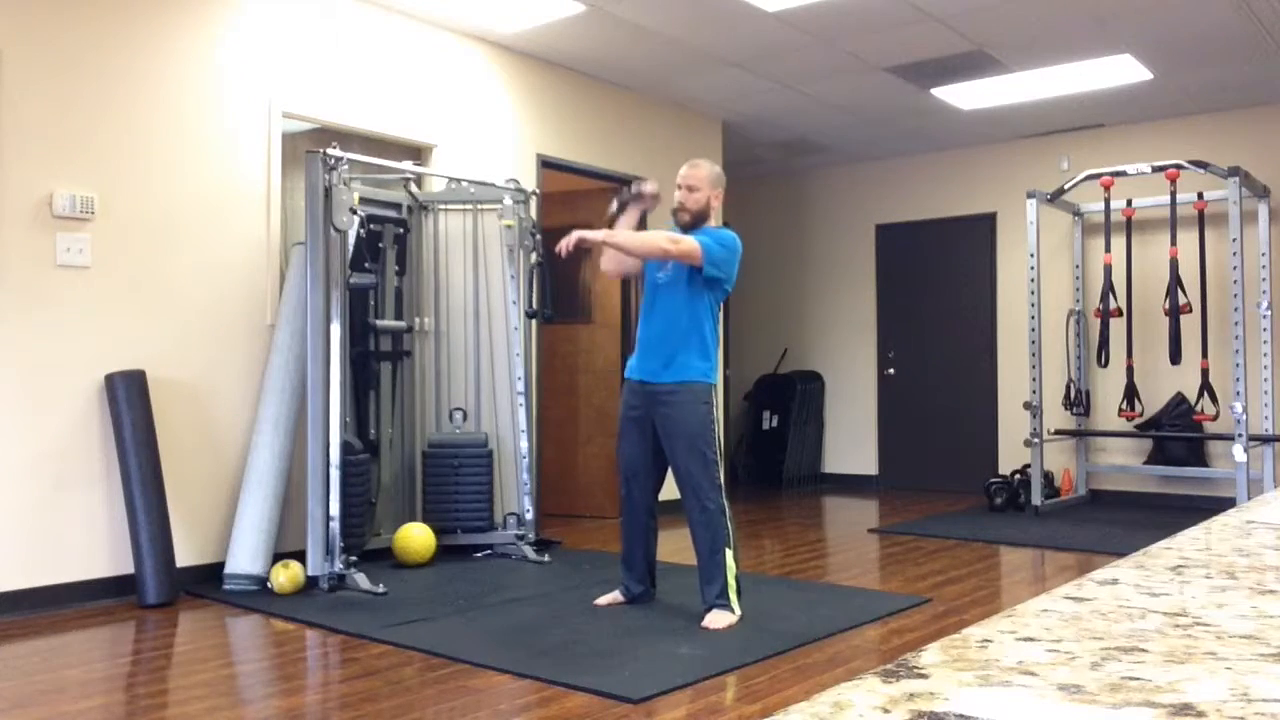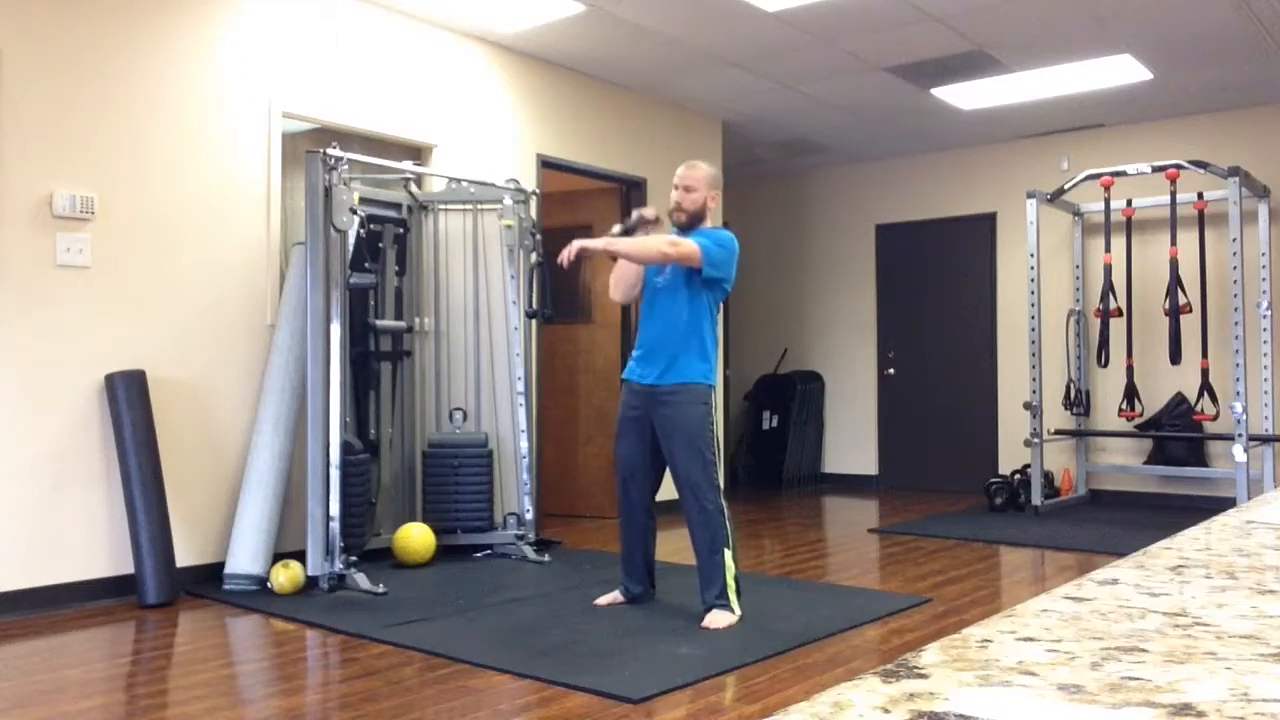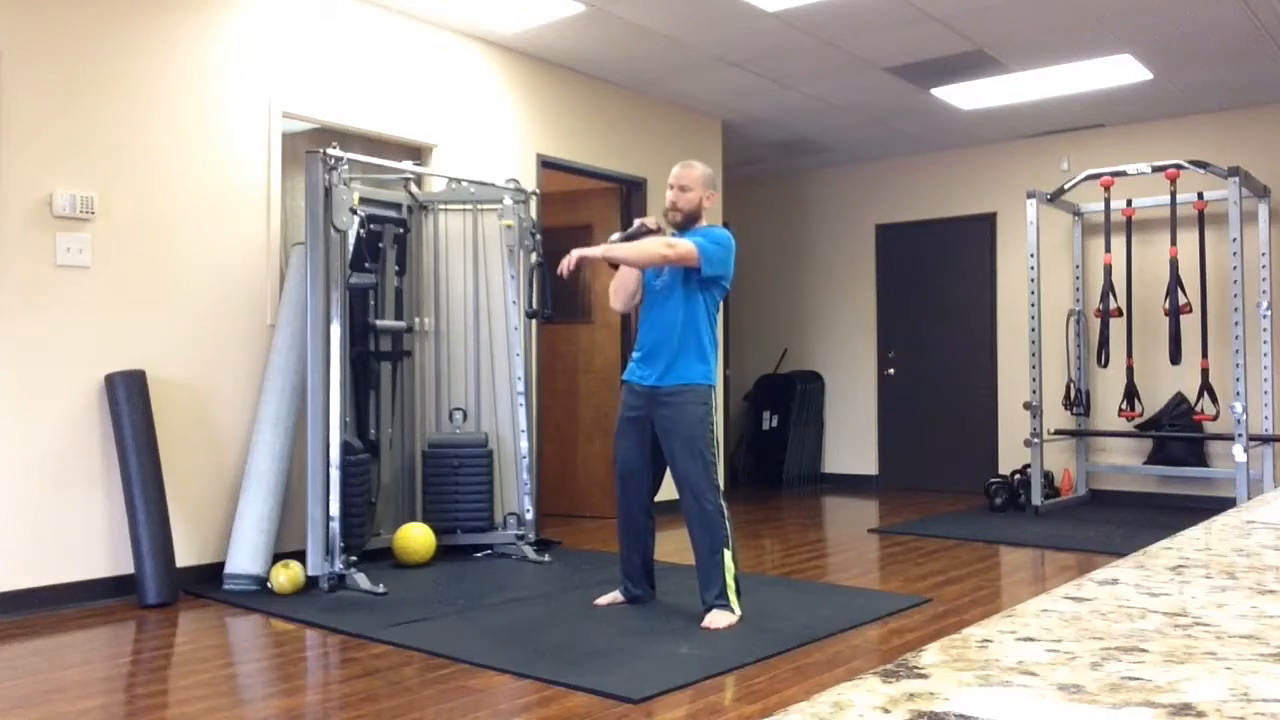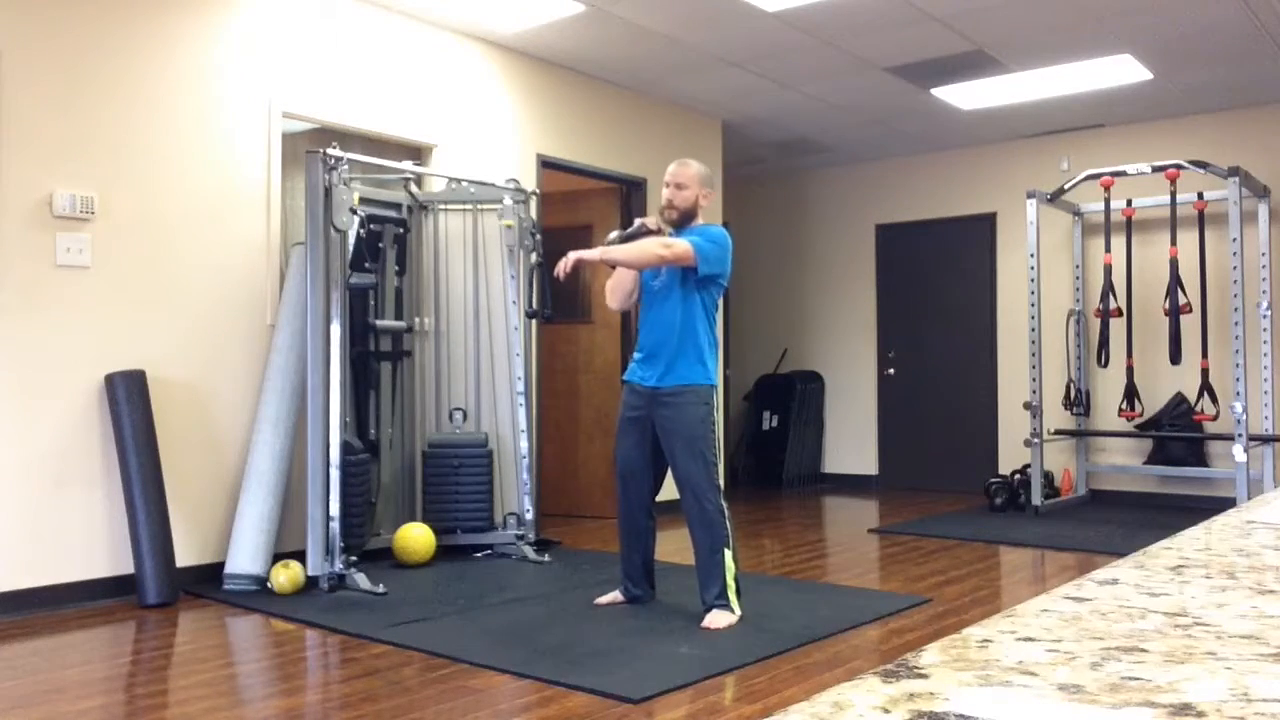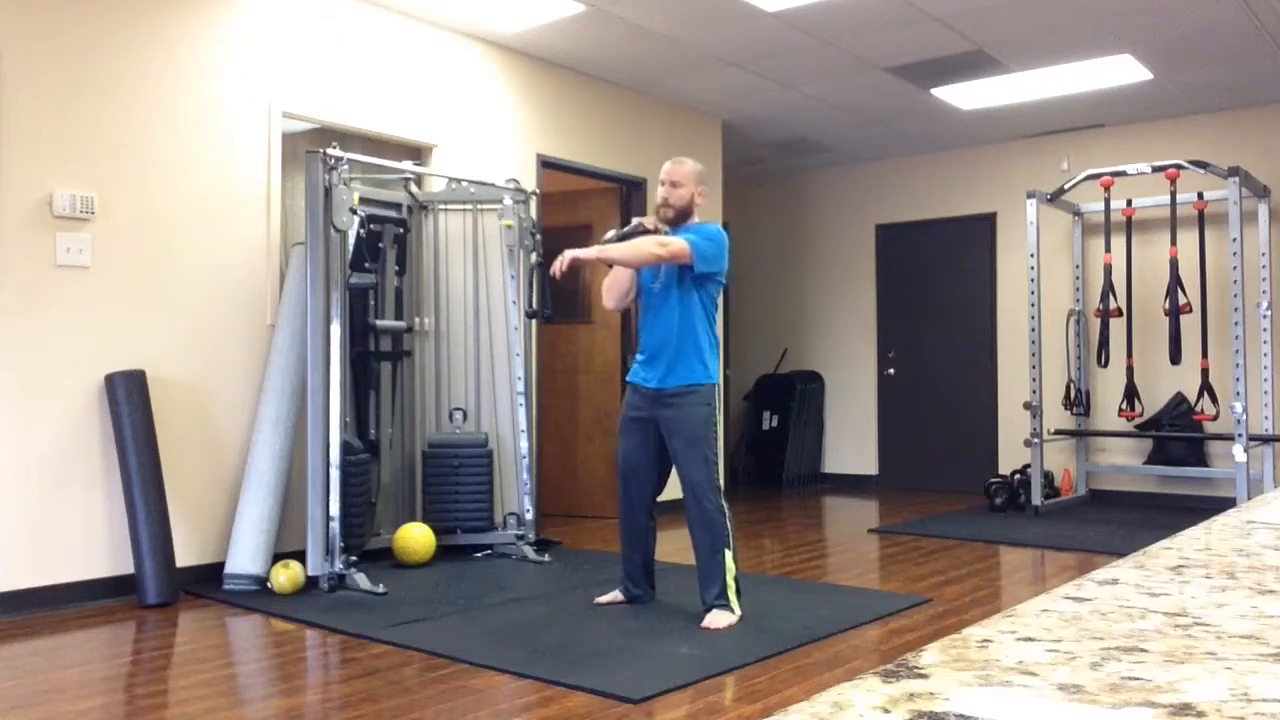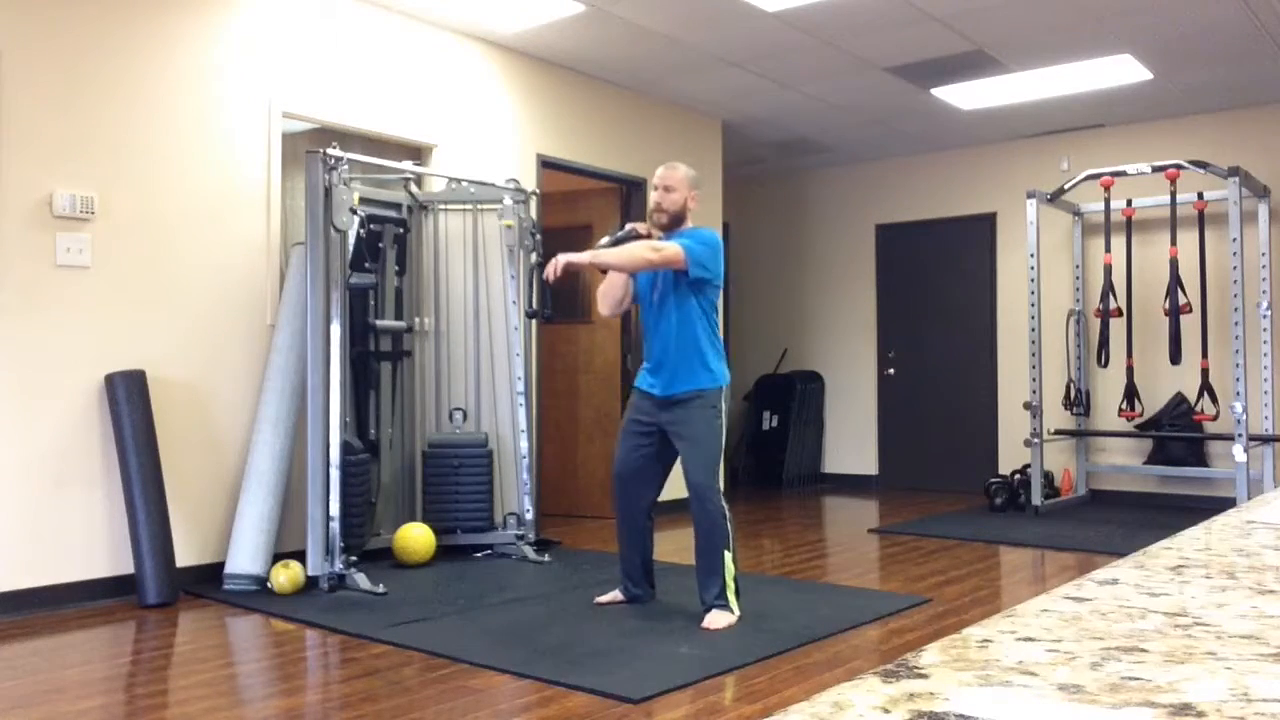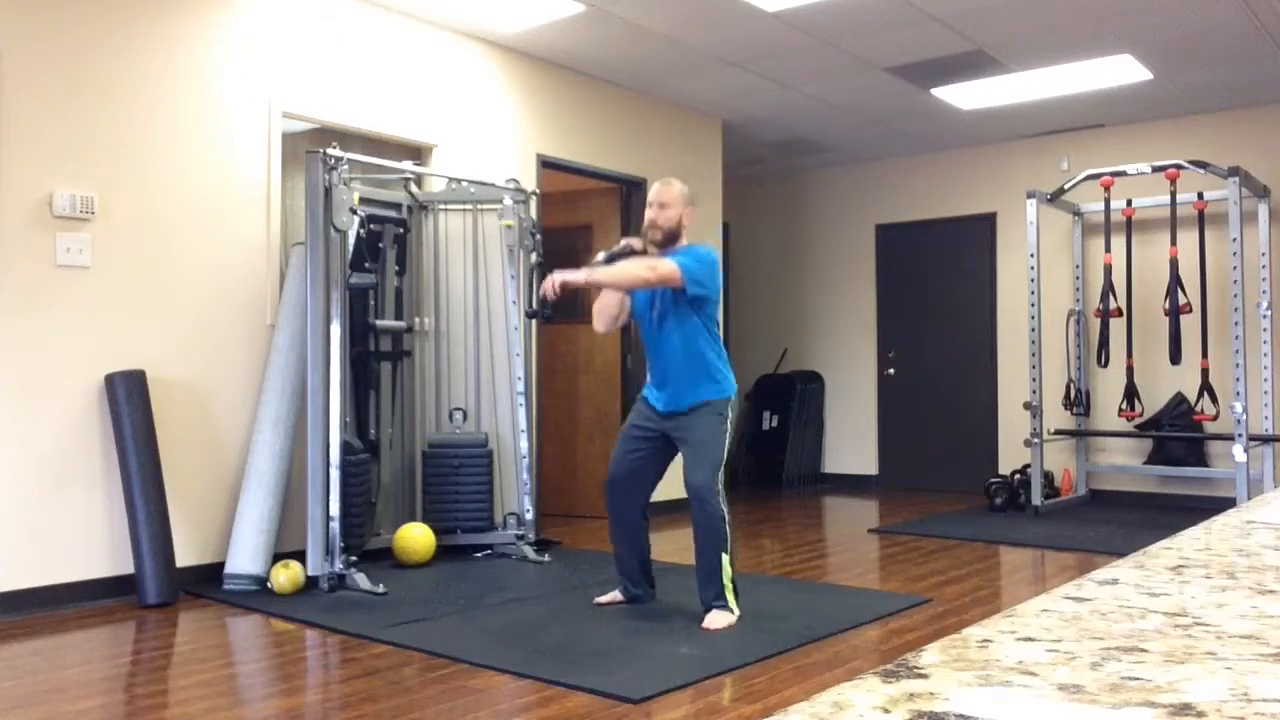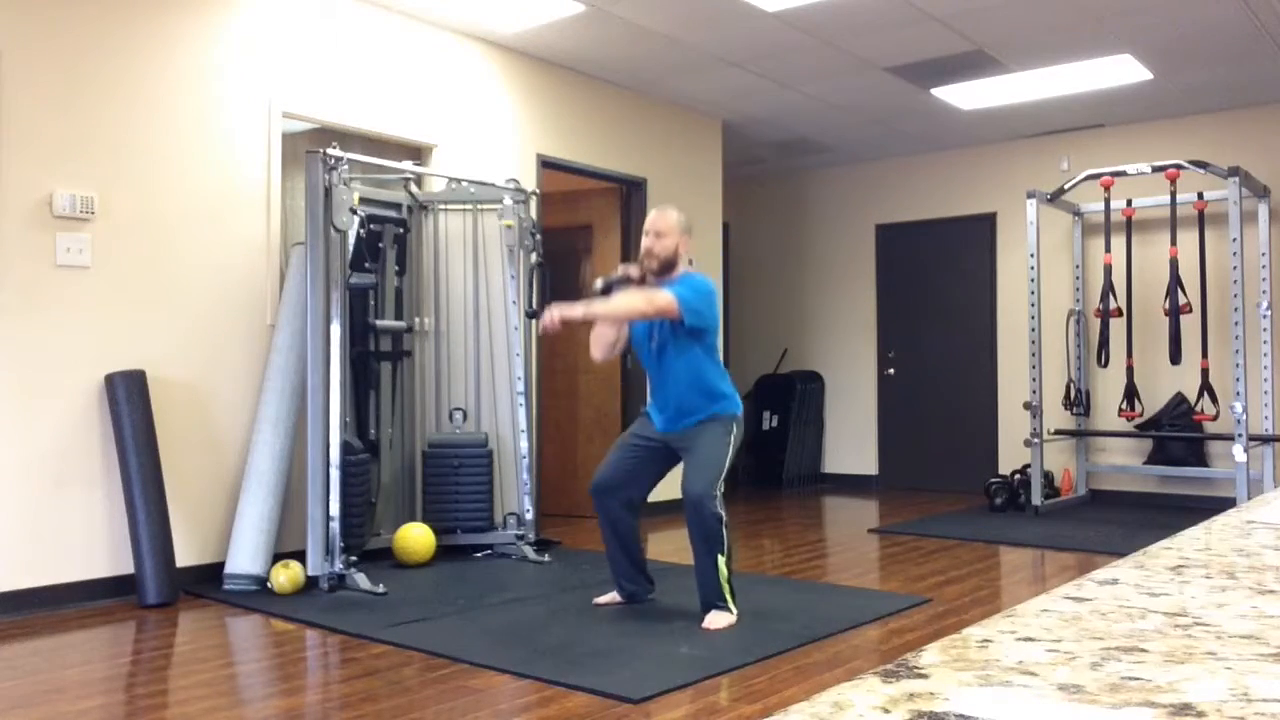
dt=0.1s
person 1, frame 1
left shoulder: (723, 244)
right shoulder: (659, 245)
left elbow: (670, 245)
right elbow: (612, 265)
left wrist: (594, 234)
right wrist: (631, 210)
left hip: (687, 387)
right hip: (639, 382)
left knee: (702, 494)
right knee: (635, 490)
left ankle: (723, 599)
right ankle: (636, 585)
person 1, frame 2
left shoulder: (721, 244)
right shoulder: (658, 246)
left elbow: (670, 250)
right elbow: (621, 293)
left wrist: (598, 244)
right wrist: (637, 235)
left hip: (686, 388)
right hip: (638, 384)
left knee: (701, 494)
right knee: (632, 491)
left ankle: (723, 599)
right ankle: (636, 585)
person 1, frame 3
left shoulder: (717, 242)
right shoulder: (656, 245)
left elbow: (668, 251)
right elbow: (620, 302)
left wrist: (599, 250)
right wrist: (632, 246)
left hip: (686, 388)
right hip: (638, 385)
left knee: (700, 494)
right knee: (631, 491)
left ankle: (722, 600)
right ankle: (636, 586)
person 1, frame 4
left shoulder: (714, 241)
right shoulder: (653, 244)
left elbow: (665, 251)
right elbow: (617, 301)
left wrist: (596, 253)
right wrist: (632, 244)
left hip: (687, 388)
right hip: (639, 385)
left knee: (700, 494)
right knee: (632, 491)
left ankle: (722, 599)
right ankle: (636, 585)
person 1, frame 5
left shoulder: (709, 239)
right shoulder: (649, 246)
left elbow: (660, 250)
right elbow: (613, 300)
left wrist: (591, 252)
right wrist: (627, 248)
left hip: (692, 388)
right hip: (643, 386)
left knee: (701, 490)
right knee: (633, 486)
left ankle: (722, 600)
right ankle: (636, 586)
person 1, frame 6
left shoulder: (705, 243)
right shoulder: (643, 251)
left elbow: (654, 255)
right elbow: (608, 306)
left wrist: (585, 257)
right wrist: (622, 253)
left hip: (697, 392)
right hip: (649, 391)
left knee: (703, 491)
right knee: (629, 487)
left ankle: (722, 599)
right ankle: (636, 586)
person 1, frame 7
left shoulder: (700, 260)
right shoulder: (640, 262)
left elbow: (650, 274)
right elbow: (603, 323)
left wrist: (580, 276)
right wrist: (619, 263)
left hip: (706, 402)
right hip: (656, 401)
left knee: (703, 490)
right knee: (620, 484)
left ankle: (721, 600)
right ankle: (636, 585)
person 1, frame 8
left shoulder: (698, 289)
right shoulder: (639, 290)
left elbow: (647, 305)
right elbow: (601, 352)
left wrist: (578, 310)
right wrist: (619, 291)
left hip: (711, 418)
right hip: (659, 419)
left knee: (700, 496)
right knee: (608, 488)
left ankle: (720, 601)
right ankle: (632, 585)
